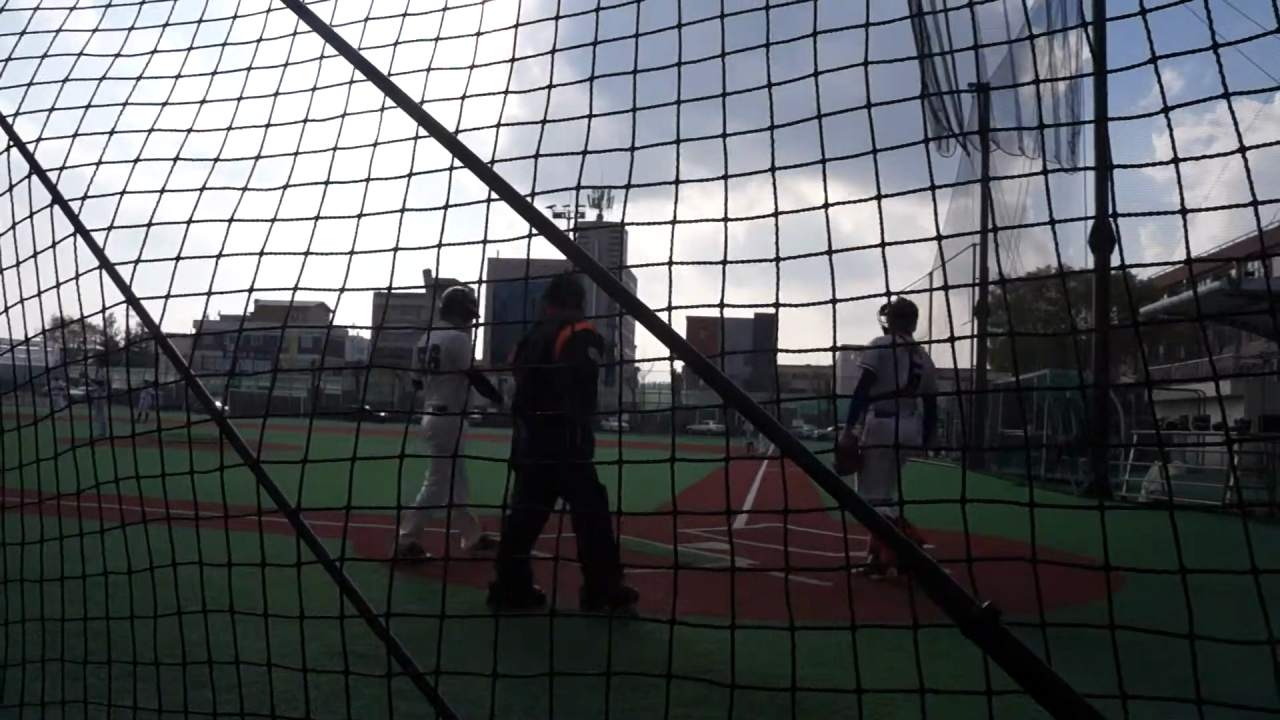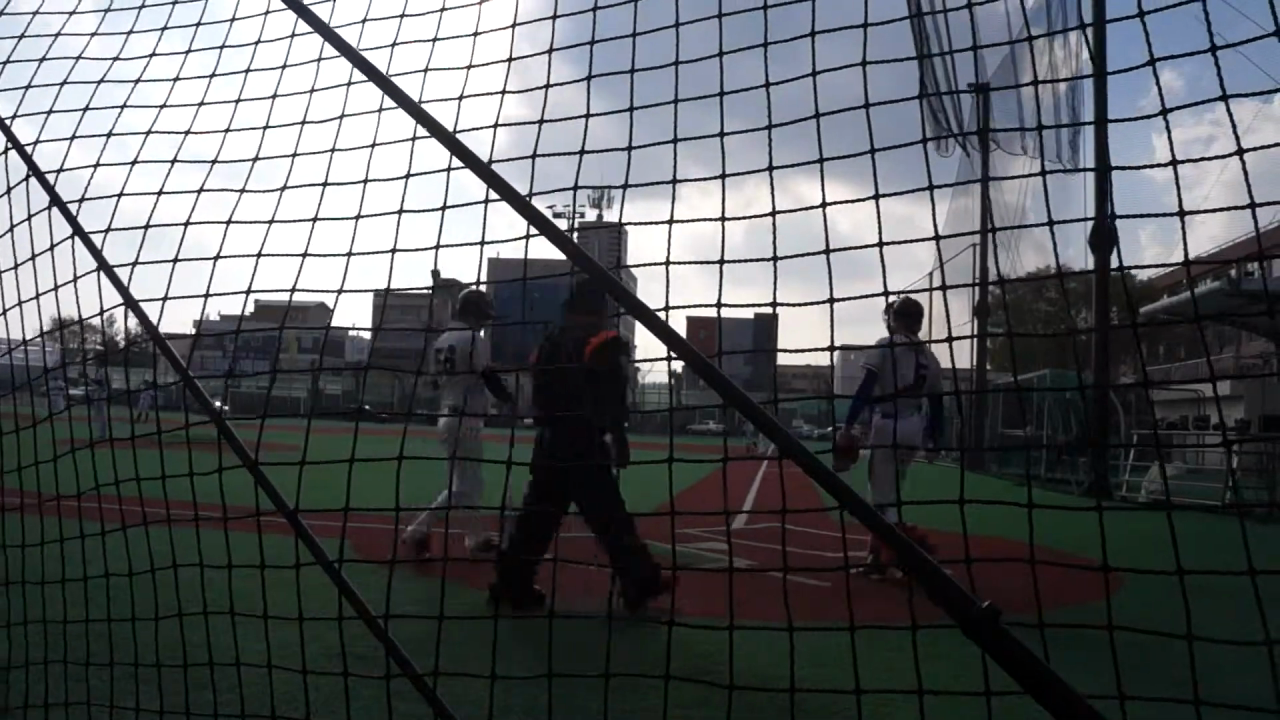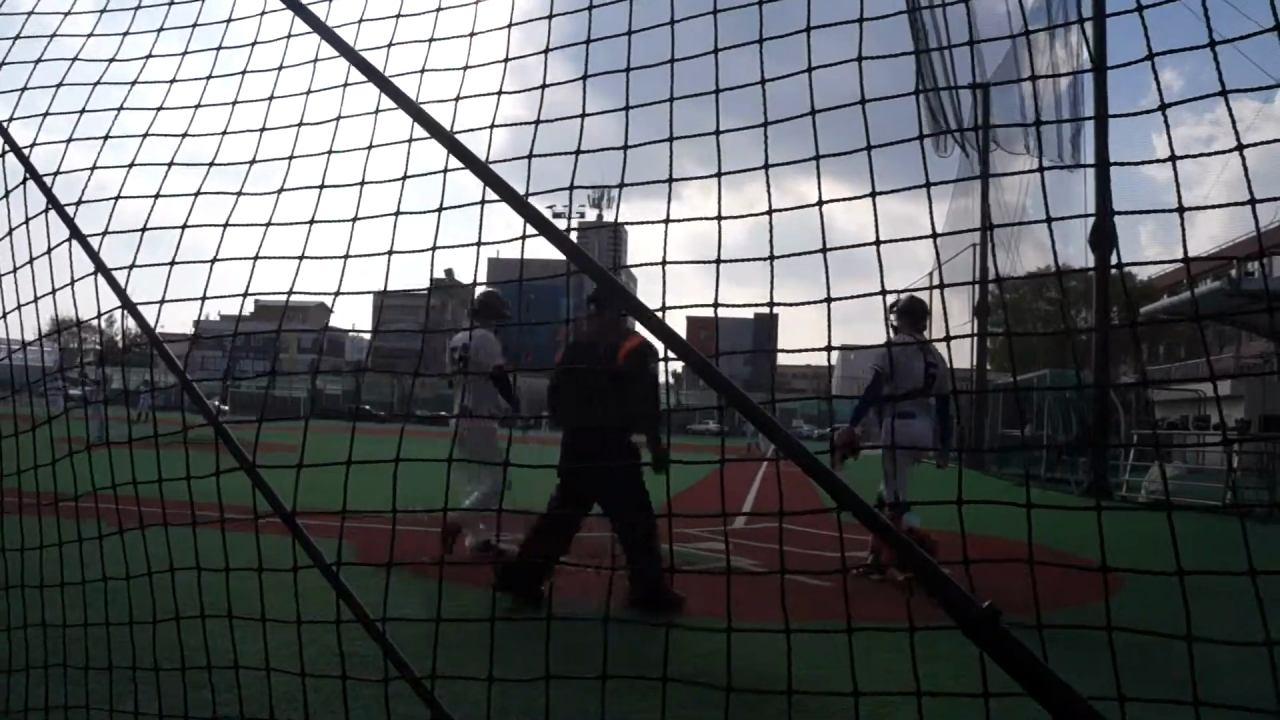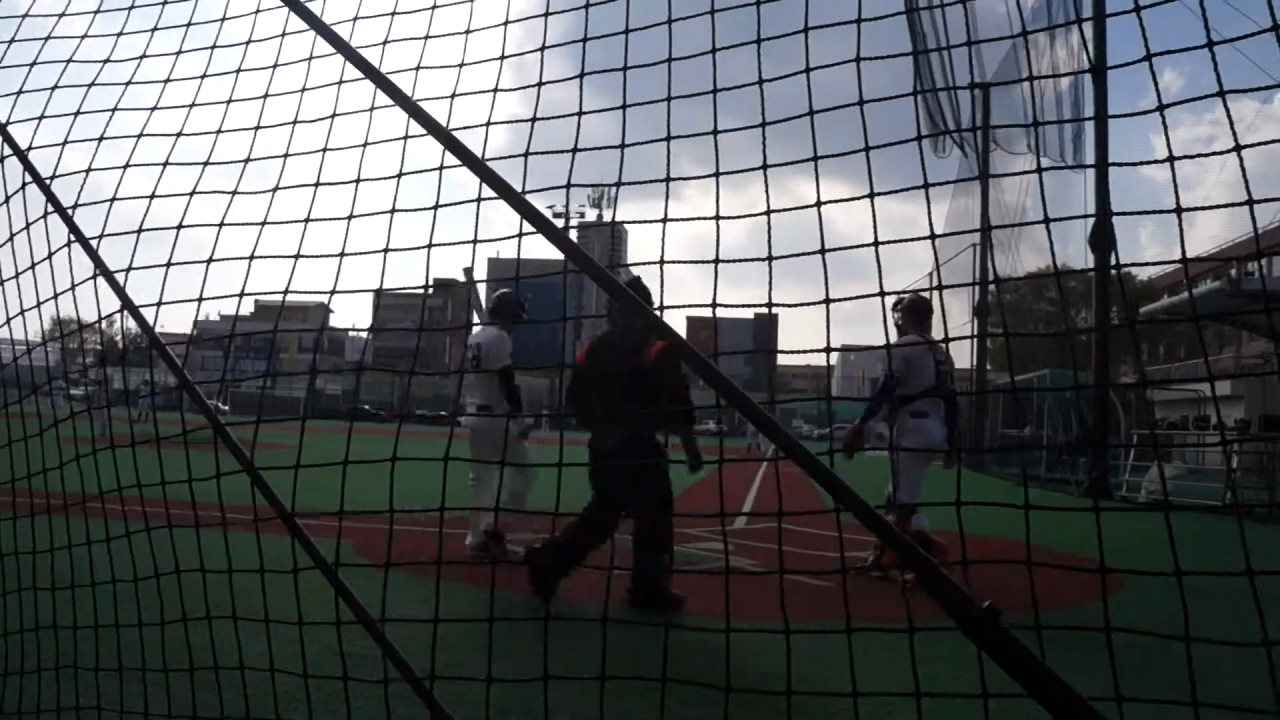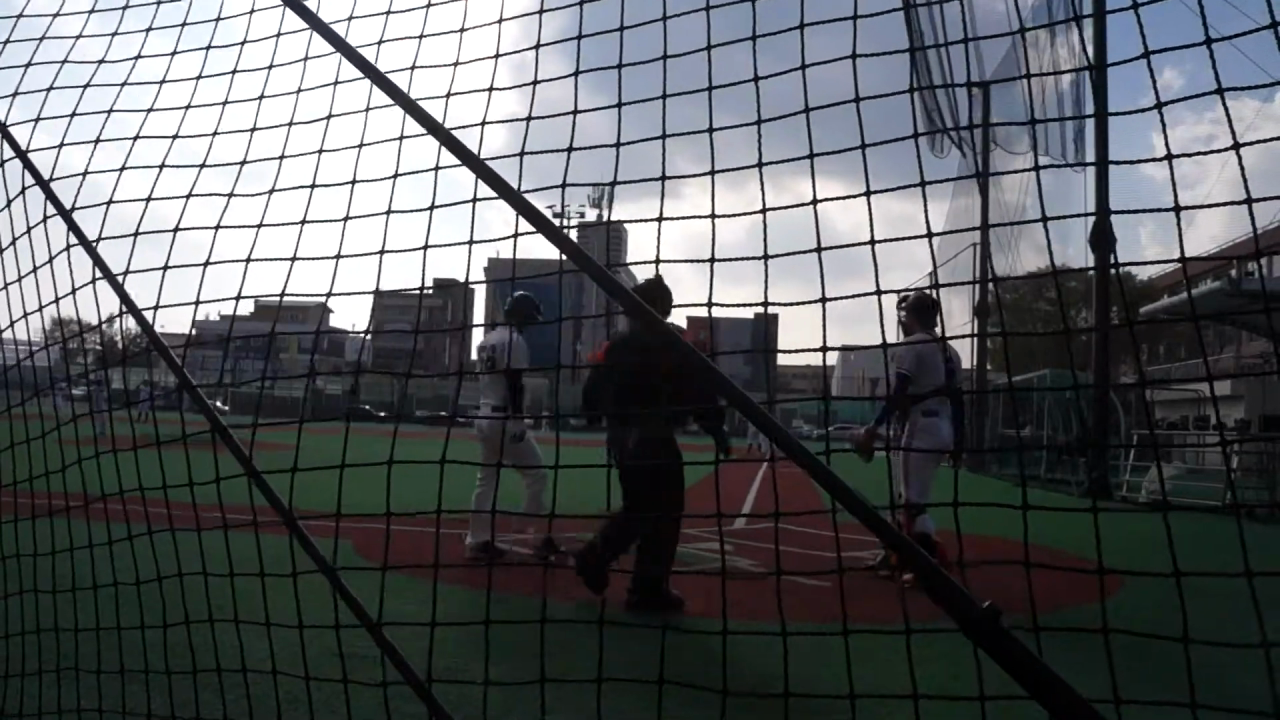
dt=0.1s
person 1, frame 1
left shoulder: (531, 336)
right shoulder: (581, 335)
right elbow: (580, 387)
right wrist: (584, 431)
left hip: (526, 437)
right hip: (561, 438)
left knee: (527, 512)
right knee: (591, 509)
left ankle: (510, 585)
right ankle: (603, 588)
person 1, frame 2
left shoulder: (550, 343)
right shoulder: (607, 343)
left elbow: (539, 394)
right elbow: (612, 395)
right wrist: (618, 438)
left hip: (549, 442)
right hip: (585, 443)
left knee: (539, 514)
right knee: (611, 516)
left ankle: (513, 582)
right ankle: (640, 581)
person 1, frame 3
left shoulder: (574, 347)
right shoulder: (635, 347)
left elbow: (556, 398)
right elbow: (643, 400)
right wrist: (655, 443)
left hip: (575, 444)
right hip: (610, 446)
left knee: (561, 516)
right knee: (635, 517)
left ankle: (521, 576)
right ankle: (649, 589)
person 1, frame 4
left shoulder: (596, 347)
right shoulder: (660, 348)
left elbow: (575, 397)
right elbow: (675, 398)
left wrist: (594, 420)
right wrist: (688, 441)
left hip: (602, 442)
right hip: (637, 442)
left knee: (602, 512)
right knee: (654, 515)
left ankle: (549, 561)
right ankle: (649, 590)
person 1, frame 5
left shoulder: (616, 346)
right shoulder: (681, 347)
left elbow: (593, 394)
right elbow: (702, 395)
left wrist: (616, 425)
right wrist: (719, 436)
left hip: (621, 440)
right hip: (656, 441)
left knee: (636, 510)
right knee: (661, 515)
left ankle: (596, 556)
right ankle: (648, 589)
person 2, frame 1
left shoulder: (880, 346)
right shoulder: (924, 358)
left elbow: (863, 389)
right elbow: (931, 405)
left wrist: (848, 428)
right wrist: (923, 440)
left hip: (881, 425)
right hip: (909, 430)
left knee: (870, 497)
right knee: (885, 496)
right ankle: (878, 559)
person 2, frame 2
left shoulder: (886, 346)
right shoulder: (929, 357)
left elbow: (865, 389)
right elbow: (936, 404)
left wrist: (848, 425)
right wrist: (933, 442)
left hip: (889, 427)
right hip: (915, 429)
left knee: (882, 499)
right knee: (885, 496)
right ankle: (878, 559)
person 2, frame 3
left shoulder: (893, 347)
right shoulder: (936, 356)
left elbow: (873, 390)
right elbow: (943, 405)
left wrist: (852, 425)
right wrist: (943, 445)
left hip: (899, 428)
right hip: (924, 430)
left knee: (895, 501)
right knee: (891, 497)
right ankle: (879, 559)
person 2, frame 4
left shoulder: (903, 346)
right shoulder: (942, 353)
left elbow: (885, 391)
right elbow: (951, 402)
left wrist: (861, 424)
right wrist: (951, 443)
left hip: (910, 428)
right hip: (935, 430)
left knee: (905, 501)
right knee: (897, 497)
right ankle: (884, 558)
person 2, frame 5
left shoulder: (911, 346)
right shoulder: (948, 351)
left elbow: (898, 394)
right elbow: (957, 400)
left wrist: (874, 427)
right wrist: (957, 441)
left hip: (921, 428)
right hip: (943, 429)
left knee: (915, 501)
right knee: (908, 496)
right ankle: (891, 558)
person 3, frame 1
left shoulder: (423, 340)
right shoulder: (457, 338)
left elbow: (419, 381)
right elbow: (475, 377)
right wrist: (501, 401)
left hip: (431, 417)
right hip: (449, 420)
left knee: (458, 482)
right knee: (436, 485)
left ankle: (473, 537)
right ankle: (406, 541)
person 3, frame 2
left shoulder: (440, 342)
right shoulder: (473, 339)
left elbow: (437, 381)
right elbow: (488, 378)
right wrist: (513, 404)
left hip: (447, 419)
right hip: (465, 421)
left knee: (466, 483)
right knee: (463, 487)
left ankle: (477, 539)
right ankle: (418, 533)
person 3, frame 3
left shoulder: (456, 341)
right shoulder: (486, 338)
right elbow: (499, 378)
right wrist: (518, 409)
left hip: (460, 419)
right hip: (479, 421)
left knee: (473, 482)
right knee: (496, 480)
left ankle: (478, 538)
right ankle: (456, 521)
person 3, frame 4
left shoulder: (472, 339)
right shoulder: (499, 338)
right elbow: (507, 380)
right wrist: (520, 417)
left hip: (471, 416)
right hip: (493, 418)
left knee: (480, 479)
right knee: (522, 473)
left ankle: (479, 539)
right ankle: (493, 526)
person 3, frame 5
left shoulder: (486, 340)
right shoulder: (514, 340)
right elbow: (515, 382)
right wrist: (518, 421)
left hip: (484, 418)
right hip: (506, 419)
left knee: (486, 481)
right knee: (536, 475)
left ankle: (478, 540)
right ankle: (541, 538)
